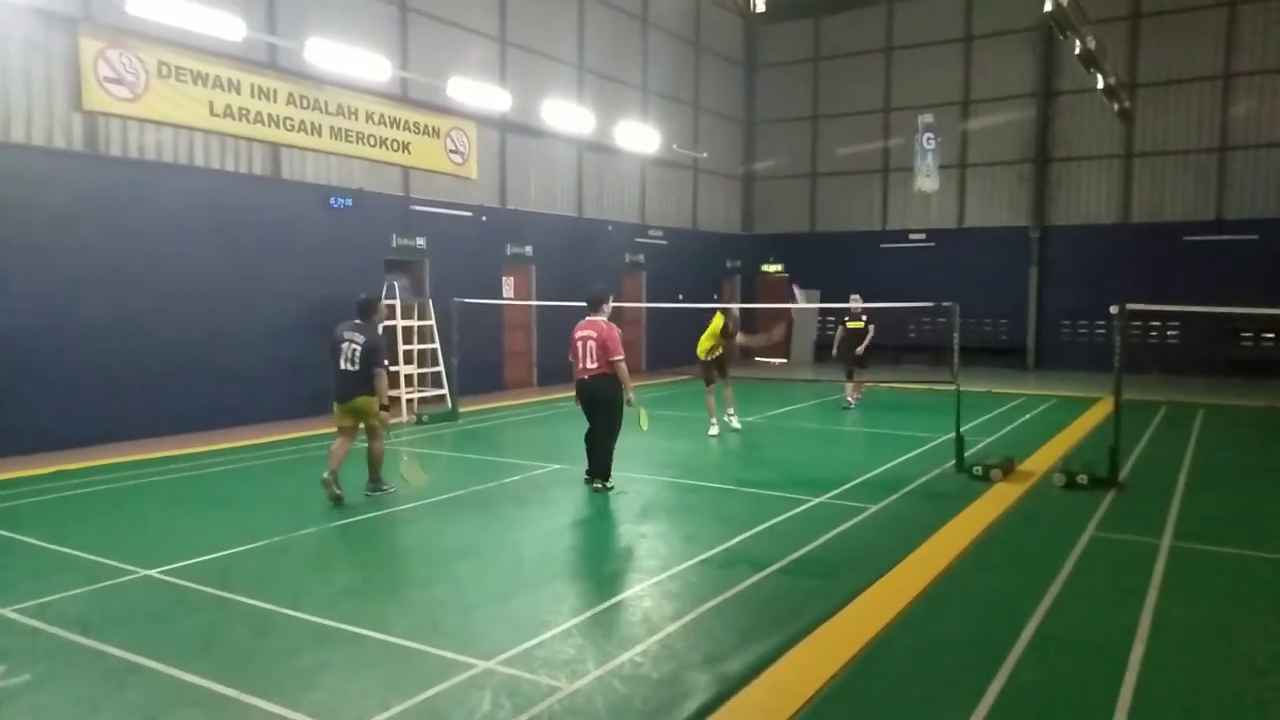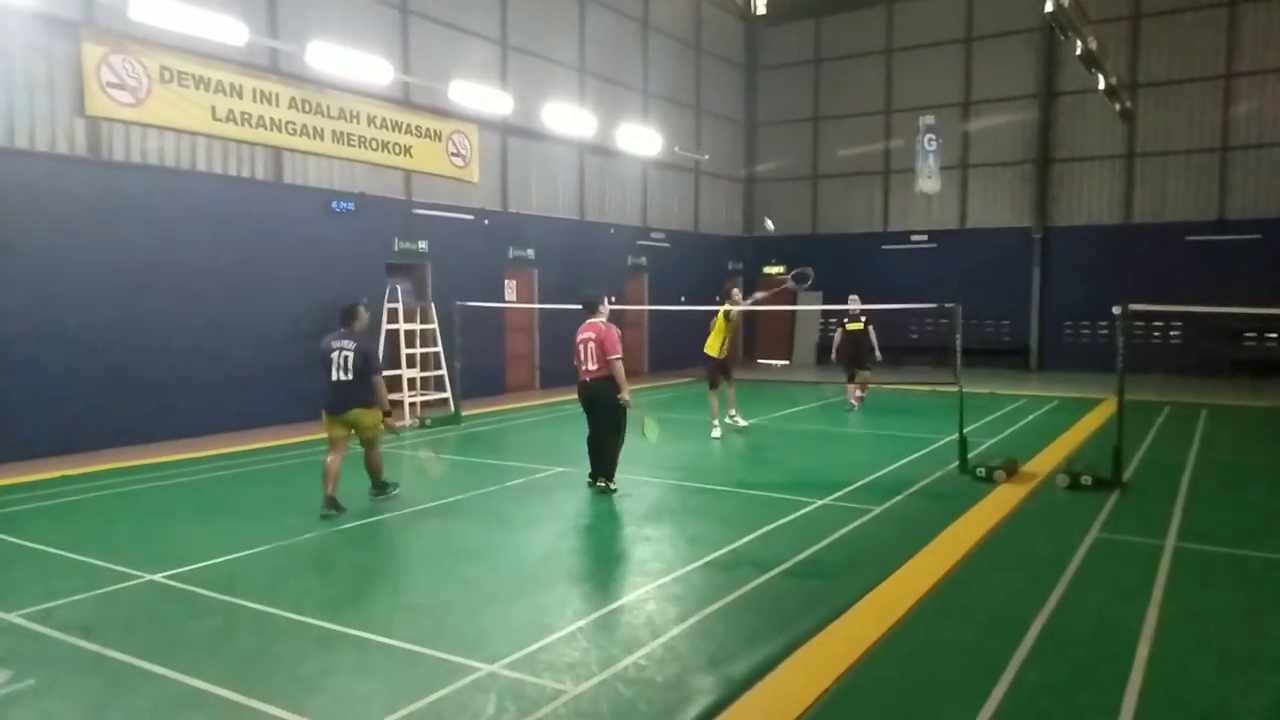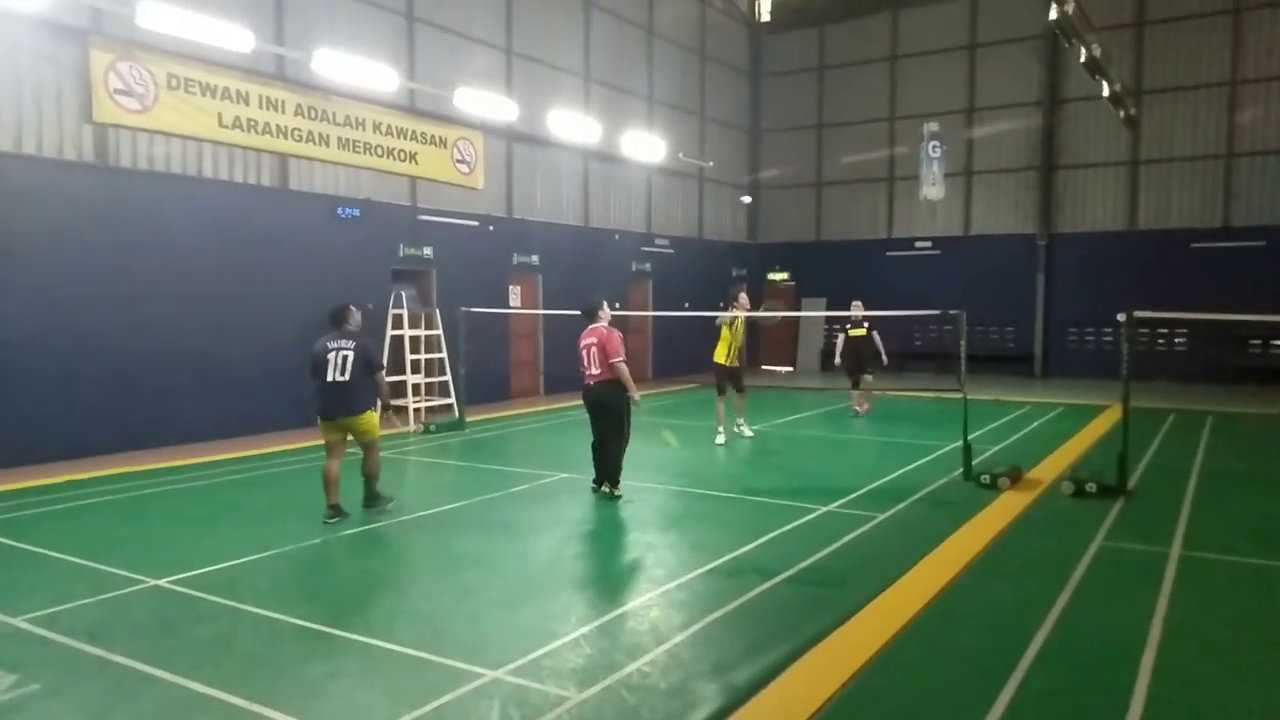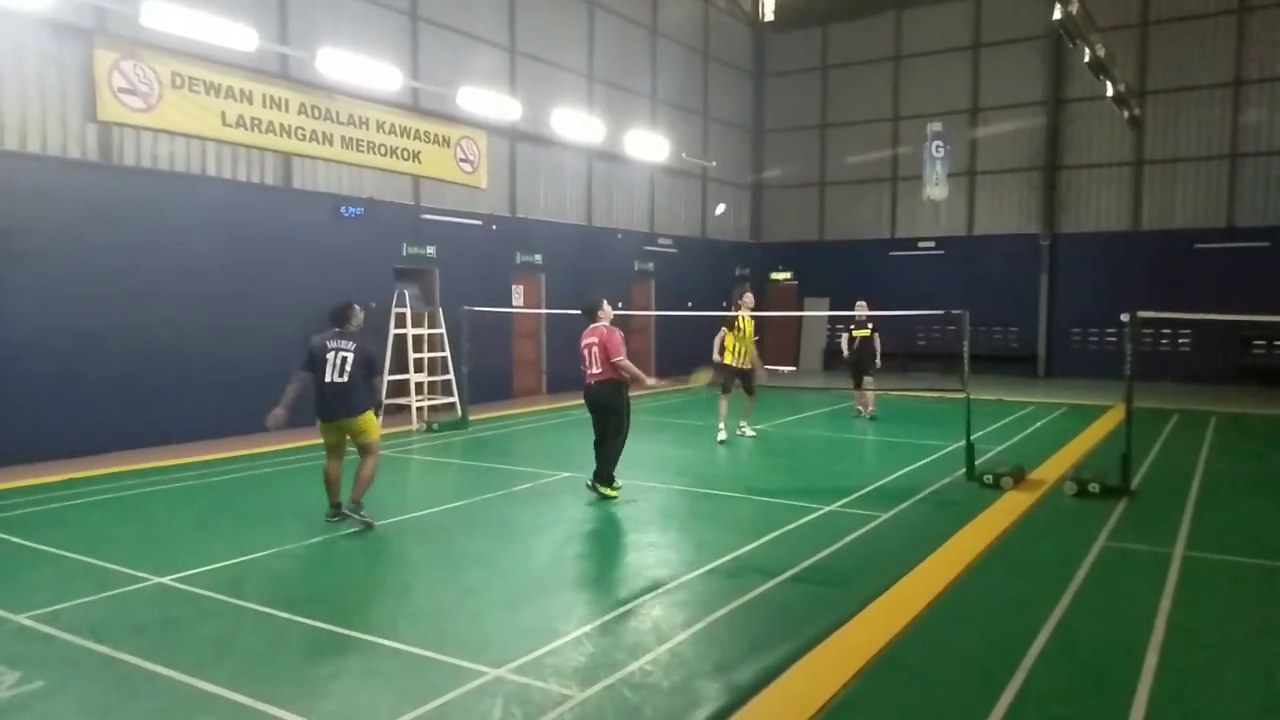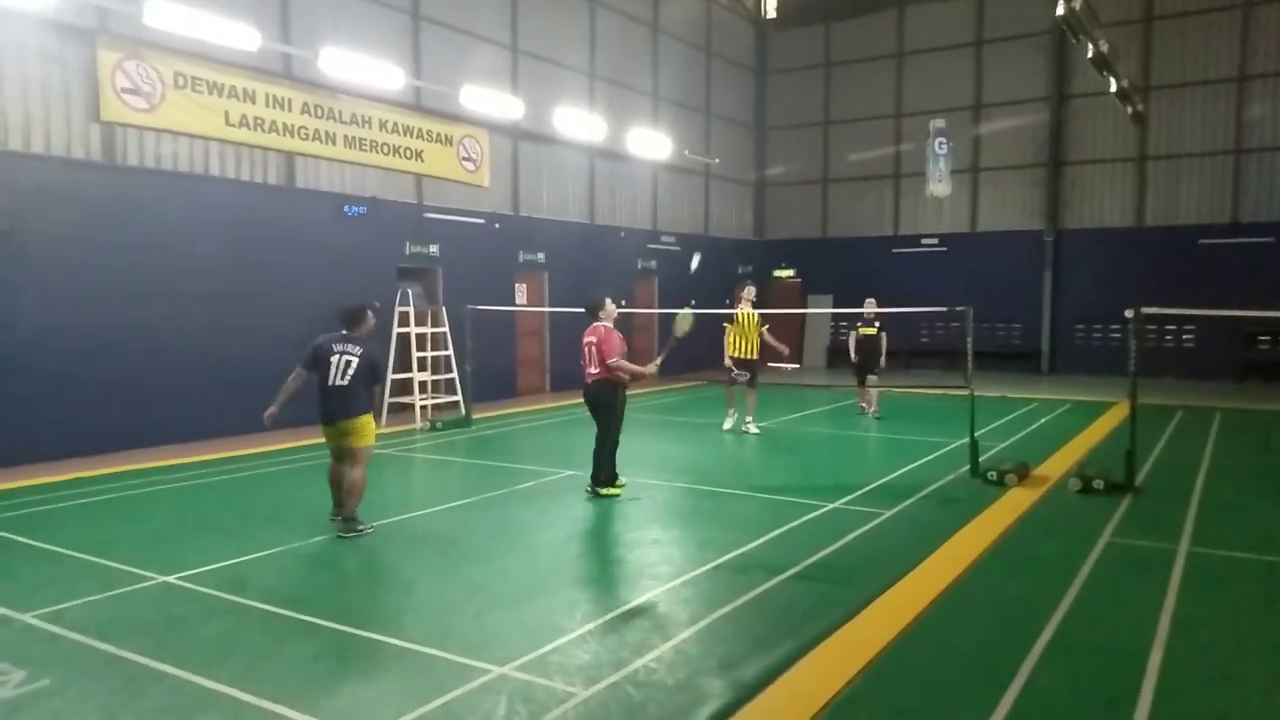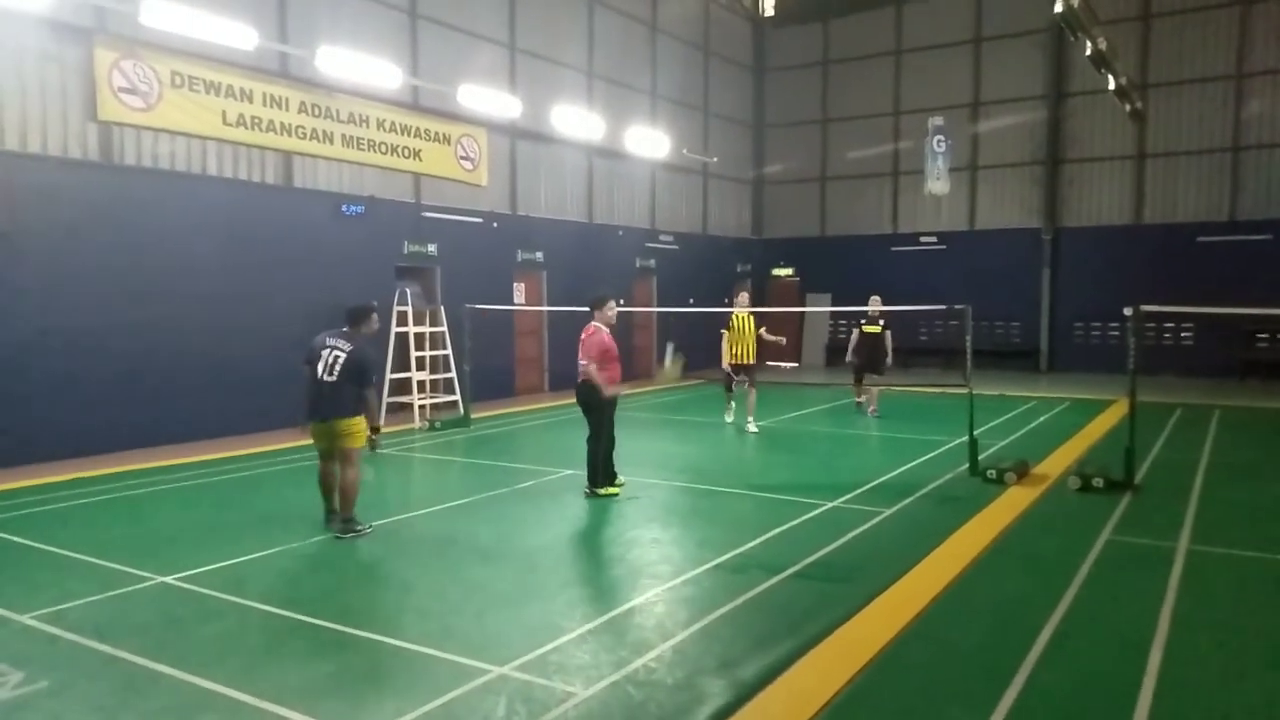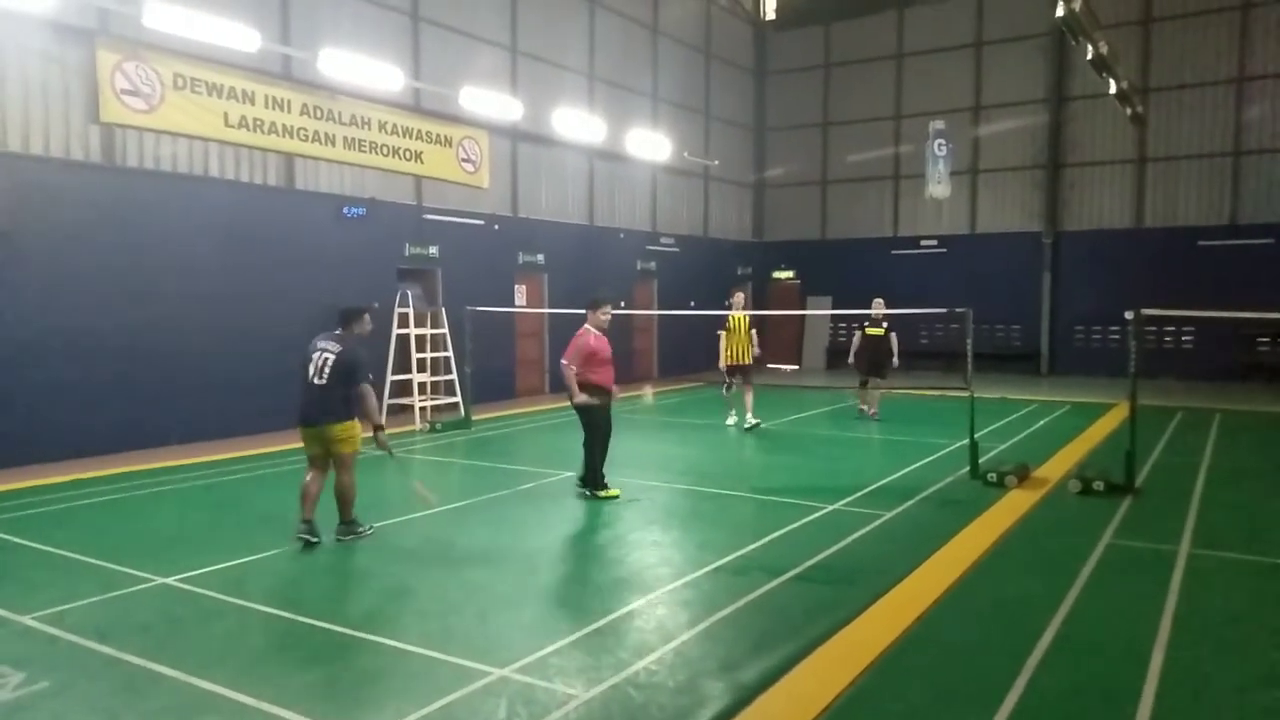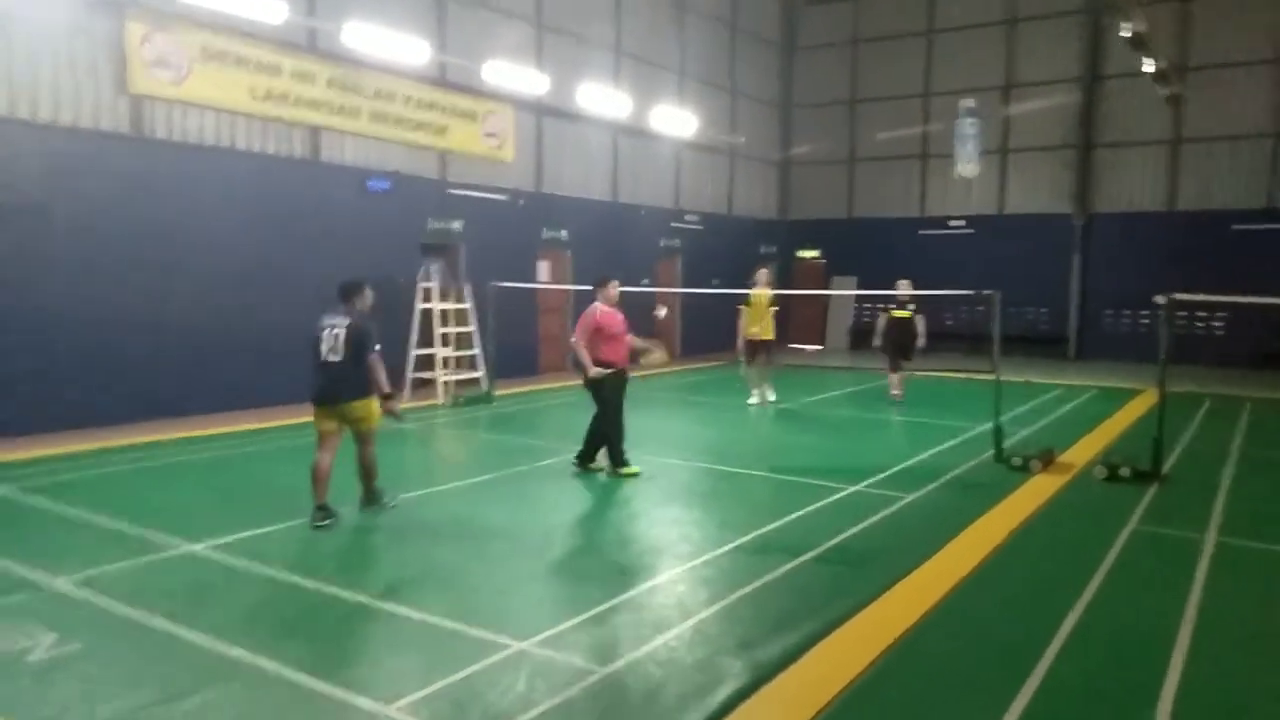
dt=0.2s
person 1, frame 1
left shoulder: (340, 331)
right shoulder: (374, 339)
right elbow: (379, 374)
right wrist: (384, 406)
left hip: (342, 395)
right hip: (367, 396)
left knee: (344, 437)
right knee: (375, 438)
left ankle: (330, 474)
right ankle: (374, 482)
person 1, frame 2
left shoulder: (326, 343)
right shoulder: (364, 345)
right elbow: (377, 382)
right wrist: (386, 413)
left hip: (333, 407)
right hip: (362, 407)
left knee: (334, 452)
right knee: (372, 447)
left ankle: (329, 500)
right ankle: (378, 486)
person 1, frame 3
left shoulder: (319, 346)
right shoulder: (363, 345)
left elbow: (317, 381)
right elbow: (379, 379)
left wrist: (324, 408)
right wrist: (386, 404)
left hip: (329, 412)
right hip: (360, 410)
left knee: (333, 457)
right knee: (371, 451)
left ankle: (332, 508)
right ankle: (371, 496)
person 1, frame 4
left shoulder: (317, 344)
right shoulder: (364, 347)
left elbow: (300, 379)
right elbow: (376, 381)
left wrist: (282, 408)
right wrist: (371, 403)
left hip: (327, 413)
right hip: (359, 412)
left knee: (333, 458)
right knee: (370, 456)
left ankle: (334, 507)
right ankle: (354, 504)
person 1, frame 5
left shoulder: (322, 344)
right shoulder: (370, 352)
left elbow: (298, 376)
right elbow: (375, 389)
left wrist: (277, 406)
right wrist: (368, 412)
left hip: (328, 416)
right hip: (356, 417)
left knee: (338, 460)
right knee: (358, 465)
left ankle: (338, 508)
right ankle: (348, 520)
person 1, frame 6
left shoulder: (321, 339)
right shoulder: (362, 353)
left elbow: (310, 374)
right elbow: (369, 395)
right wrist: (374, 428)
left hip: (316, 414)
right hip: (346, 417)
left knee: (326, 461)
right knee: (349, 466)
left ankle: (330, 512)
right ankle: (346, 522)
person 1, frame 7
left shoulder: (317, 342)
right shoulder: (353, 352)
right elbow: (365, 392)
right wrist: (378, 428)
left hip: (309, 418)
right hip: (338, 421)
left knee: (315, 471)
right knee: (344, 471)
left ankle: (306, 524)
right ankle: (347, 524)
person 1, frame 8
left shoulder: (324, 322)
right shoulder: (361, 324)
right elbow: (374, 362)
right wrist: (387, 396)
left hip: (324, 397)
right hip: (356, 397)
left knee: (324, 451)
right knee: (366, 445)
left ankle: (320, 509)
right ankle: (370, 496)
person 2, frame 1
left shoulder: (578, 328)
right shoulder: (608, 329)
left elbow: (573, 361)
right elbow: (618, 362)
left wrist: (578, 385)
right wrist: (628, 389)
left hip: (584, 384)
right hip: (605, 385)
left knee: (594, 429)
right knee: (607, 433)
left ankle: (592, 472)
right ankle: (601, 478)
person 2, frame 2
left shoulder: (581, 331)
right shoulder: (607, 329)
right elbow: (614, 361)
right wrist: (624, 390)
left hip: (585, 386)
right hip: (606, 386)
left knee: (596, 433)
right knee: (614, 434)
left ankle: (595, 475)
right ankle: (605, 478)
person 2, frame 3
left shoulder: (584, 337)
right shoulder: (609, 333)
right elbow: (617, 364)
right wrist: (632, 390)
left hip: (590, 390)
right hip: (610, 389)
left knee: (600, 438)
right knee: (619, 437)
left ankle: (601, 480)
right ankle: (611, 483)
person 2, frame 4
left shoulder: (586, 336)
right shoulder: (610, 332)
right elbow: (620, 361)
right wrist: (644, 379)
left hip: (592, 389)
right hip: (610, 389)
left knee: (602, 436)
right knee: (616, 436)
left ankle: (605, 479)
right ankle: (600, 480)
person 2, frame 5
left shoulder: (591, 333)
right shoulder: (609, 333)
right elbow: (615, 362)
right wrist: (643, 370)
left hip: (595, 388)
right hip: (608, 389)
left knee: (608, 435)
right knee: (607, 437)
left ankle: (610, 477)
right ankle: (598, 484)
person 2, frame 6
left shoulder: (600, 332)
right shoulder: (598, 335)
right elbow: (587, 365)
right wrist: (605, 388)
left hip: (600, 392)
right hip: (596, 394)
left knee: (606, 436)
right knee: (600, 437)
left ankle: (609, 476)
right ankle: (596, 484)
person 2, frame 7
left shoulder: (600, 337)
right shoulder: (585, 337)
right elbow: (567, 365)
left wrist: (610, 386)
right wrist: (578, 394)
left hip: (600, 395)
right hip: (589, 397)
left knee: (602, 437)
right knee: (596, 440)
left ankle: (589, 478)
right ankle: (595, 487)
person 2, frame 8
left shoulder: (617, 314)
right shoulder: (593, 314)
left elbow: (624, 338)
right elbow: (578, 343)
left wrist: (645, 345)
right wrist: (591, 367)
left hip: (617, 373)
right hip: (601, 374)
left knee: (606, 417)
right knee: (613, 418)
left ankle: (585, 457)
right ankle: (618, 463)
